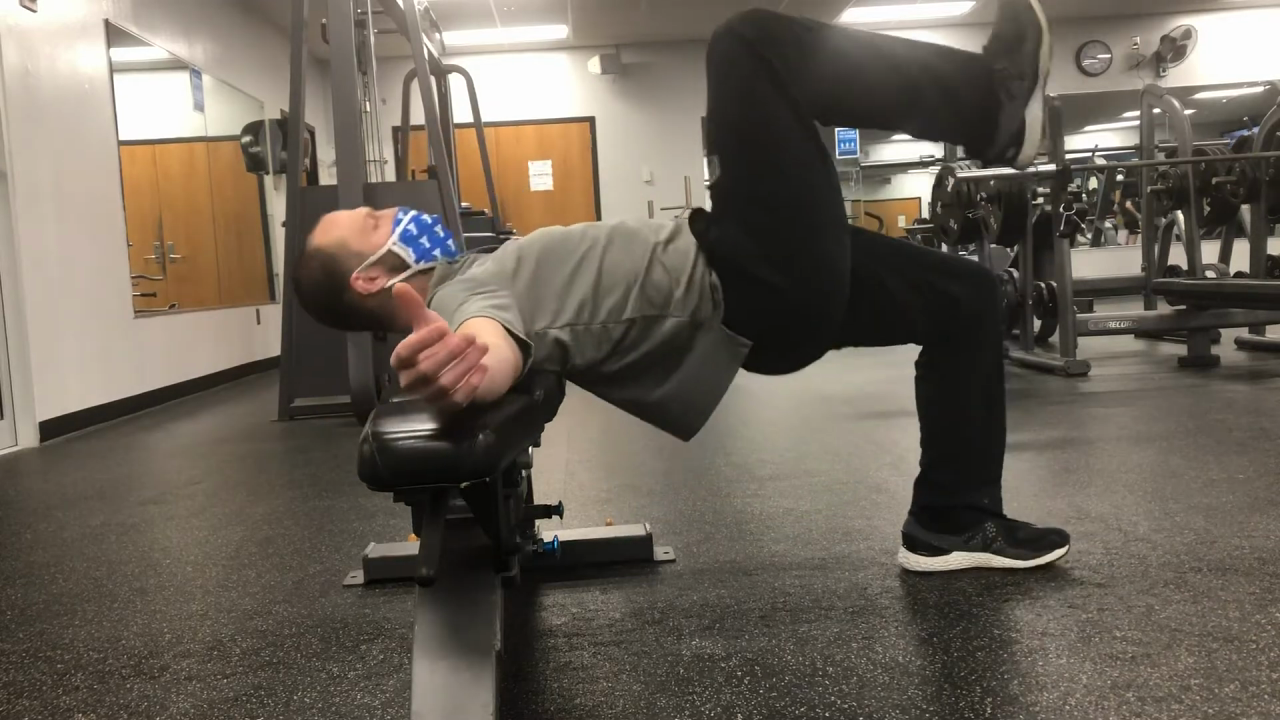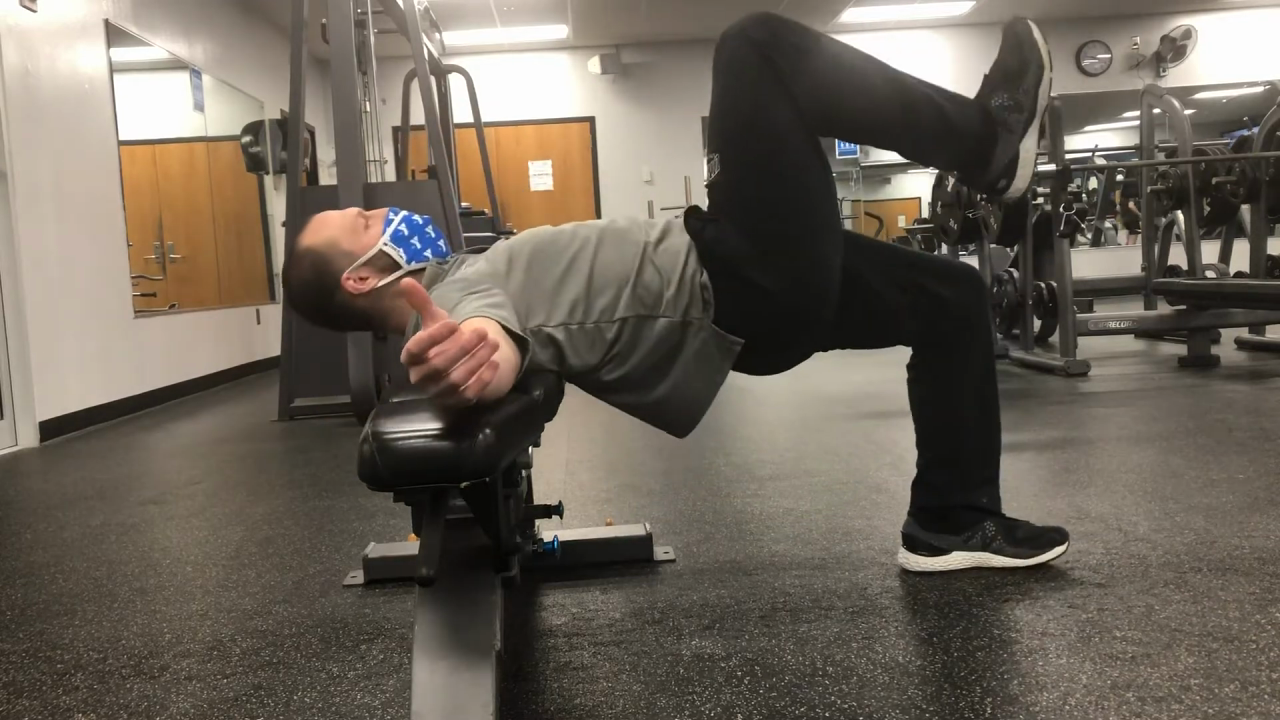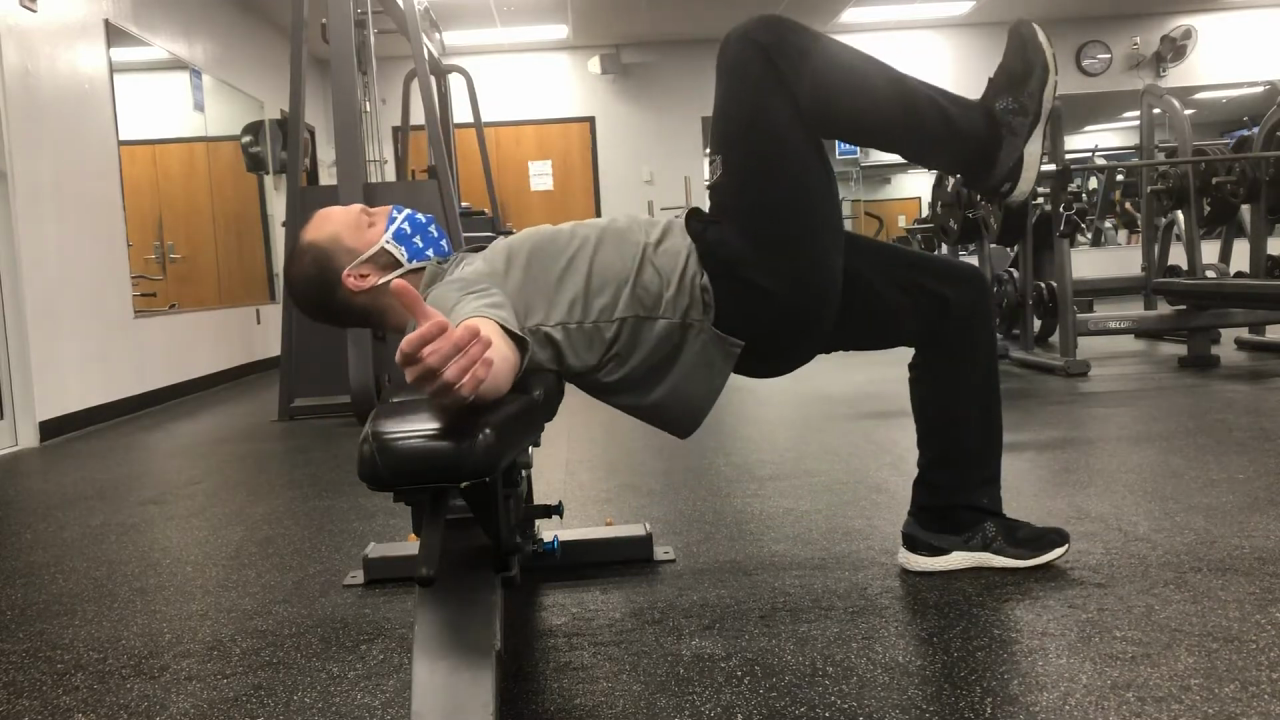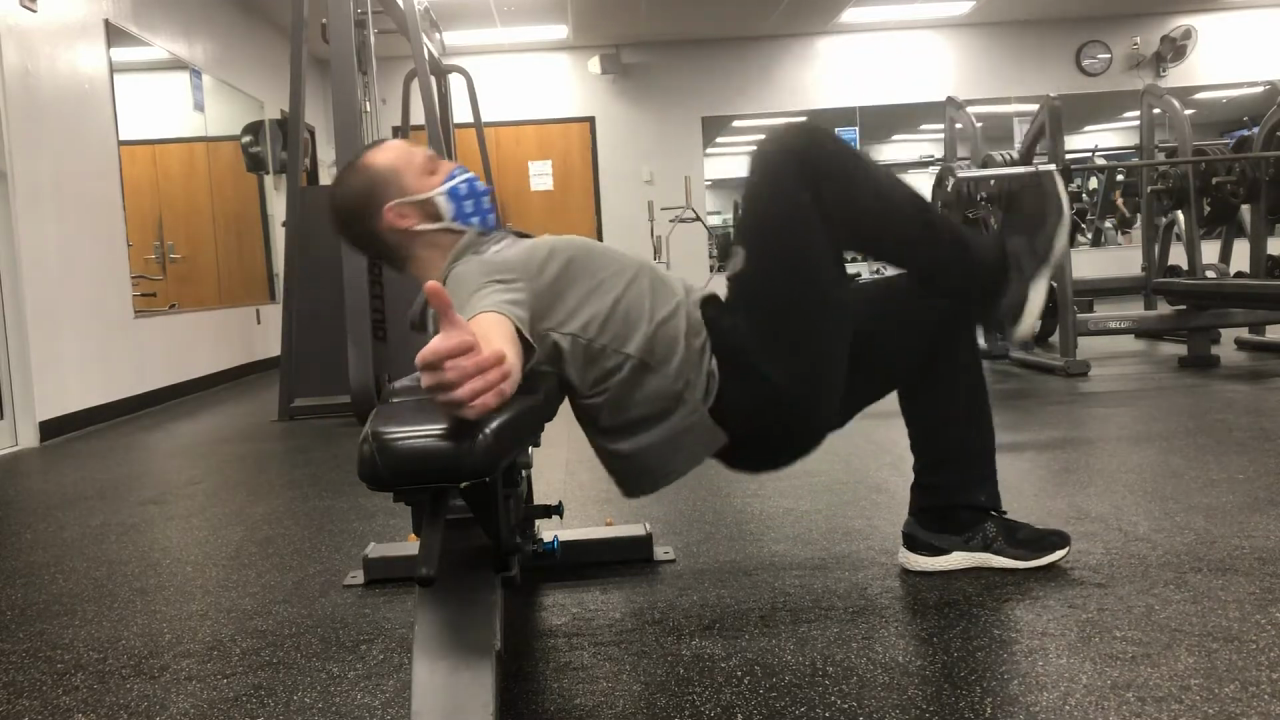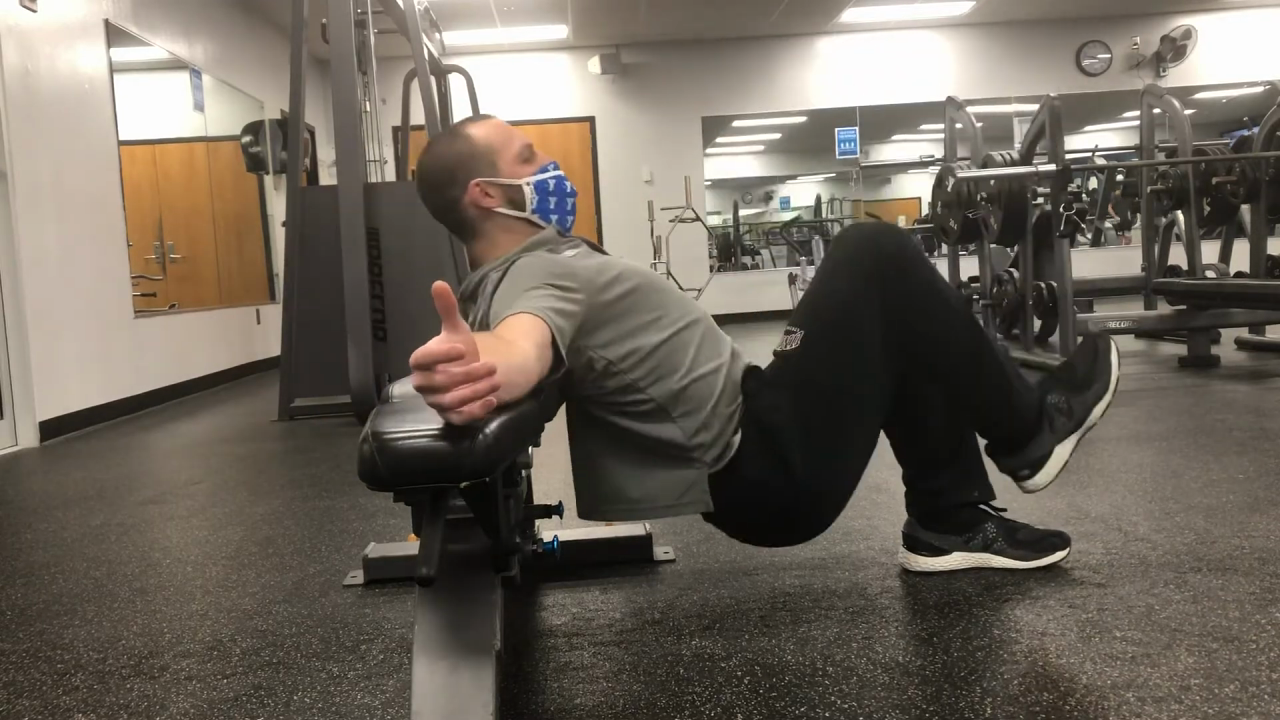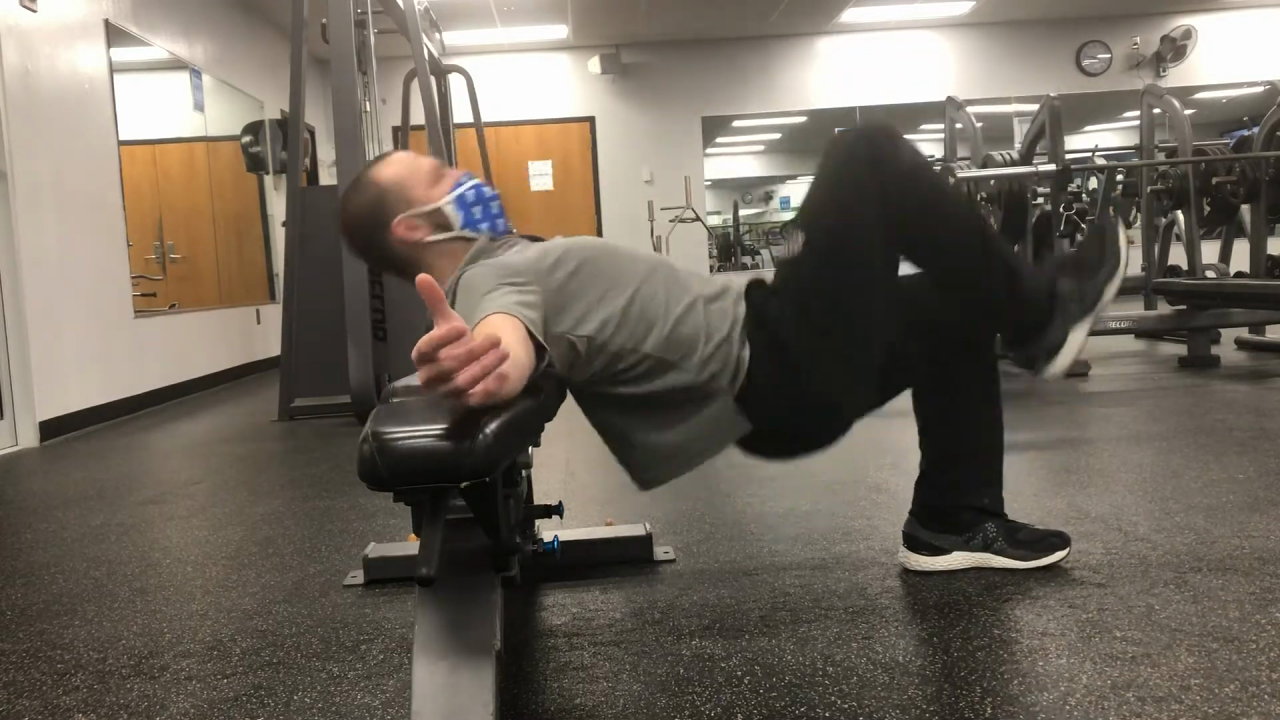
dt=0.4s
person 1, frame 1
left shoulder: (471, 275)
right shoulder: (462, 302)
right elbow: (491, 350)
right wrist: (459, 364)
left hip: (760, 286)
right hip: (754, 284)
left knee: (963, 295)
left ankle: (953, 521)
right ankle: (992, 115)
person 1, frame 2
left shoulder: (461, 280)
right shoulder: (458, 301)
right elbow: (499, 355)
right wrist: (461, 365)
left hip: (750, 284)
right hip: (745, 284)
left knee: (951, 296)
right knee: (758, 45)
left ankle: (951, 522)
right ankle: (983, 140)
person 1, frame 3
left shoulder: (462, 275)
right shoulder: (455, 300)
right elbow: (494, 351)
right wrist: (465, 361)
left hip: (750, 285)
right hip: (749, 288)
left knee: (955, 296)
right knee: (761, 48)
left ankle: (953, 521)
right ankle: (988, 146)
person 1, frame 4
left shoulder: (485, 260)
right shoulder: (477, 280)
right elbow: (495, 343)
right wrist: (473, 364)
left hip: (749, 378)
right hip: (754, 384)
left knee: (937, 305)
right knee: (799, 155)
left ankle: (953, 523)
right ankle: (997, 277)
person 1, frame 5
left shoulder: (540, 263)
right shoulder: (535, 279)
right elbow: (518, 346)
right wrist: (476, 368)
left hip: (748, 451)
right hip: (770, 468)
left knee: (900, 329)
right knee: (873, 257)
left ankle: (951, 521)
right ankle: (1026, 427)
person 1, frame 6
left shoulder: (500, 266)
right shoulder: (491, 284)
right elbow: (504, 347)
right wrist: (475, 361)
left hip: (758, 358)
right hip: (779, 373)
left knee: (951, 308)
right knee: (869, 159)
left ankle: (954, 522)
right ankle: (1037, 315)
